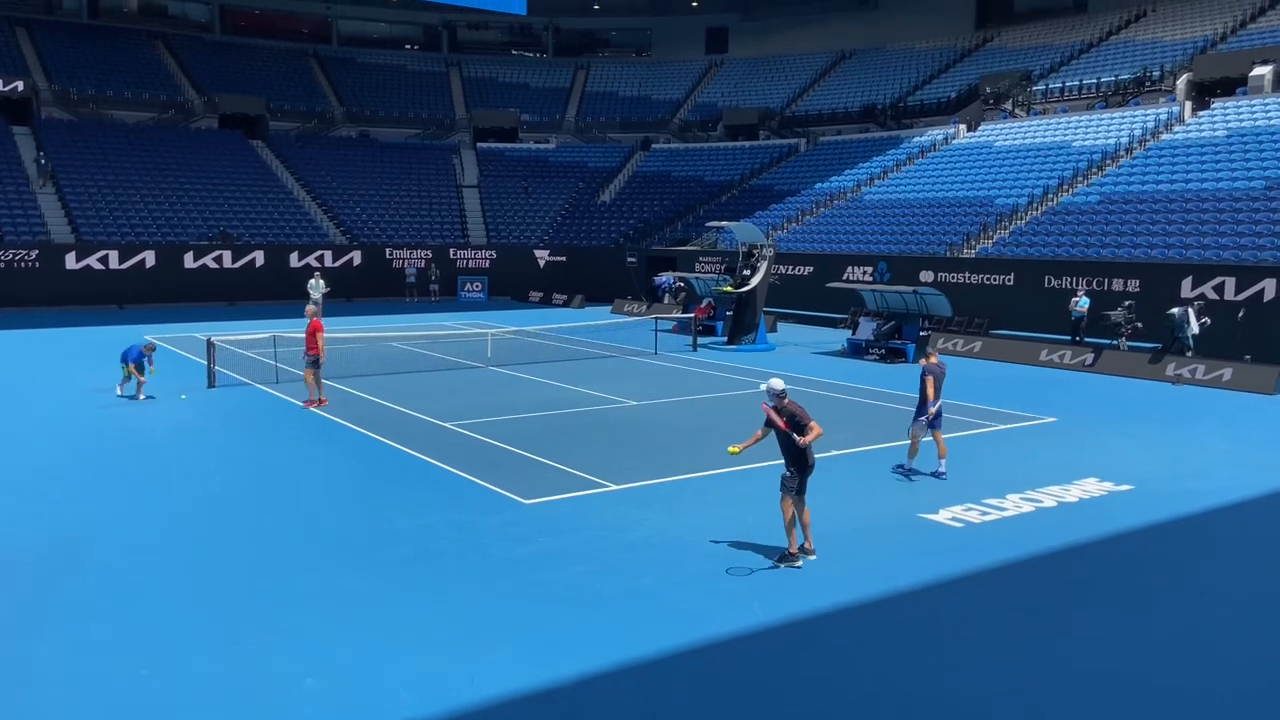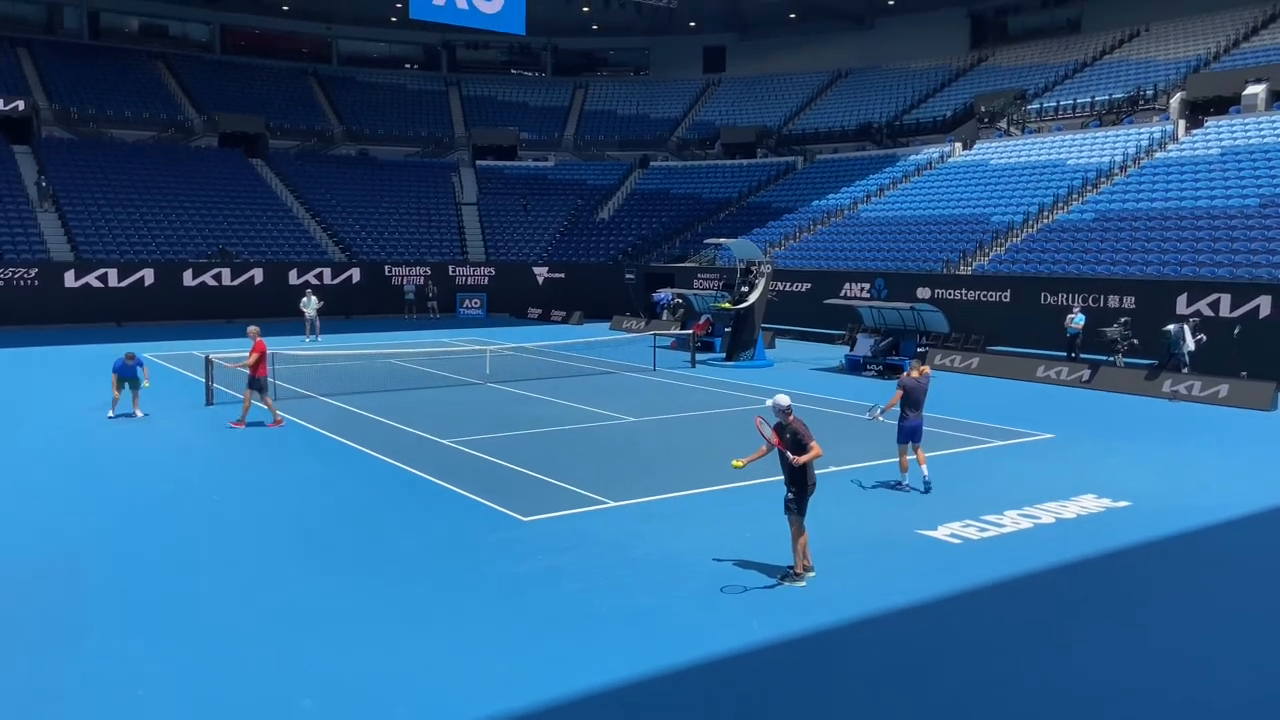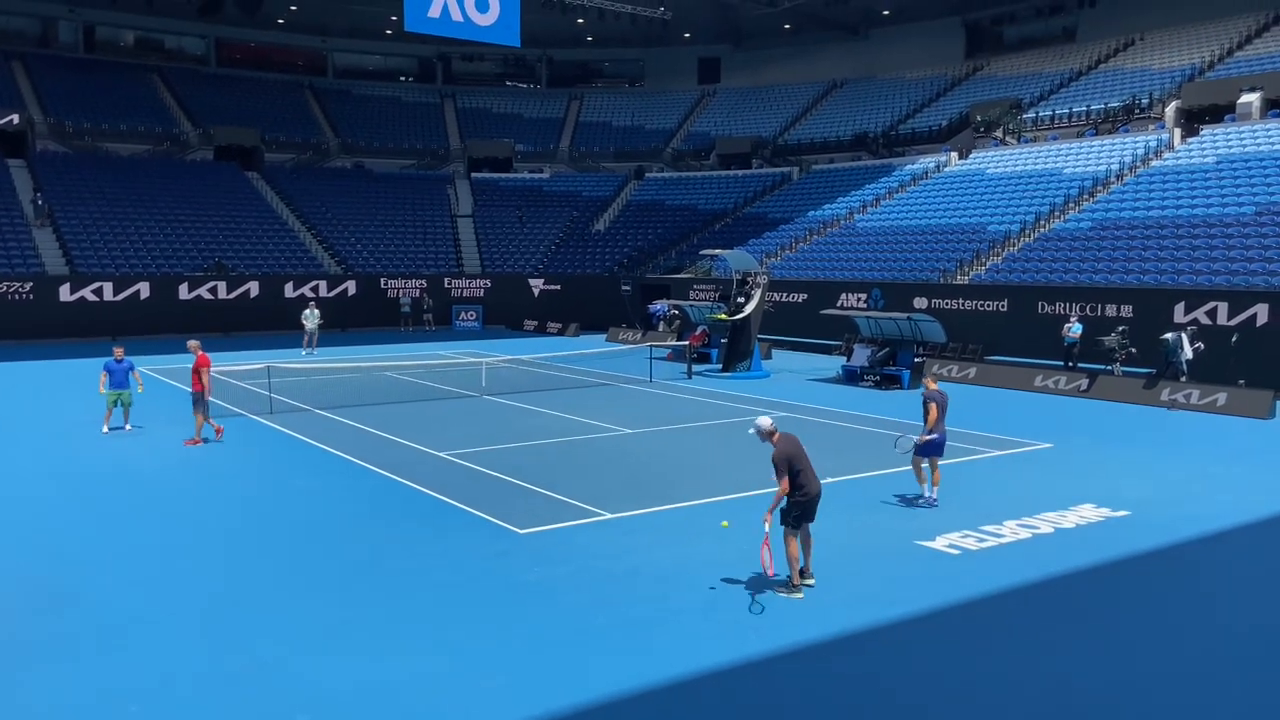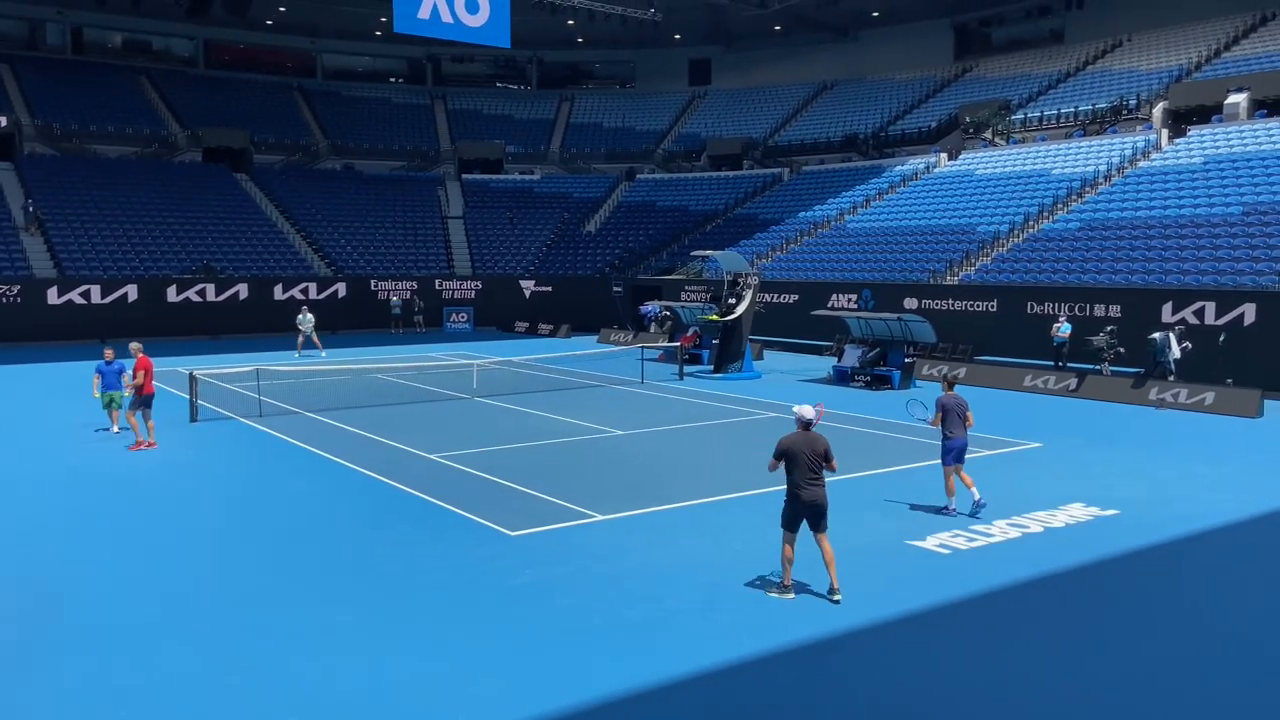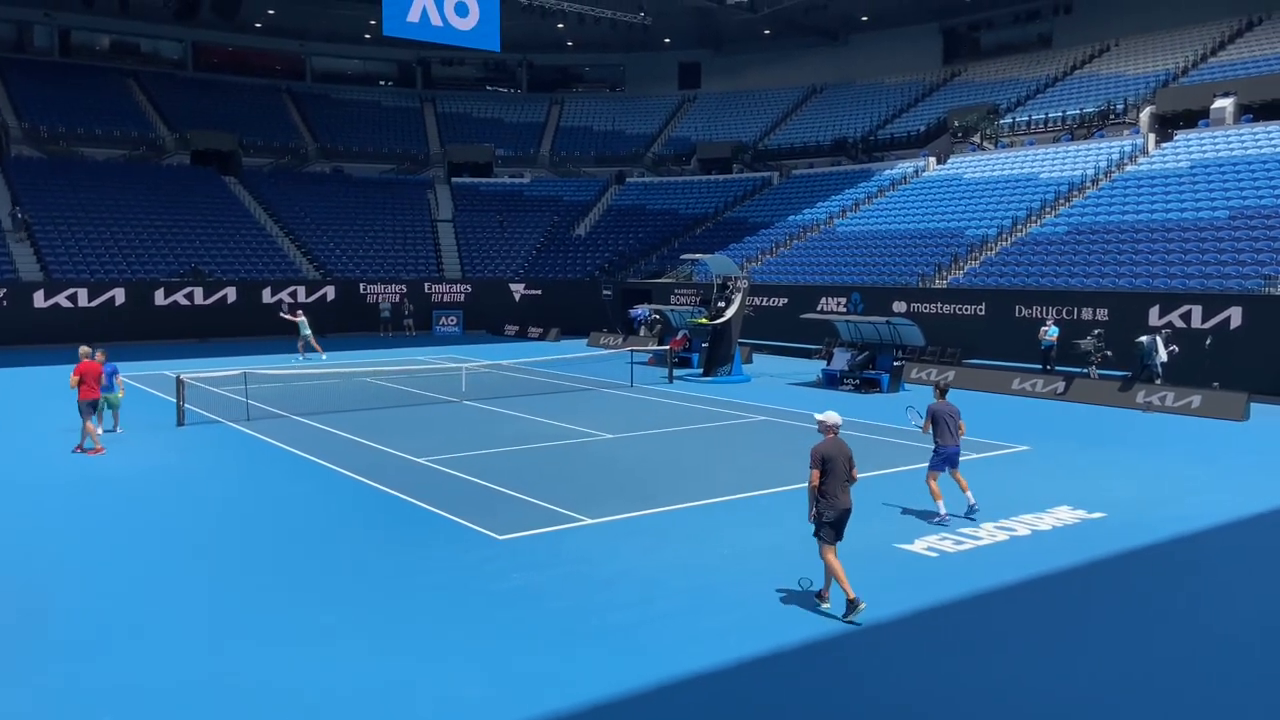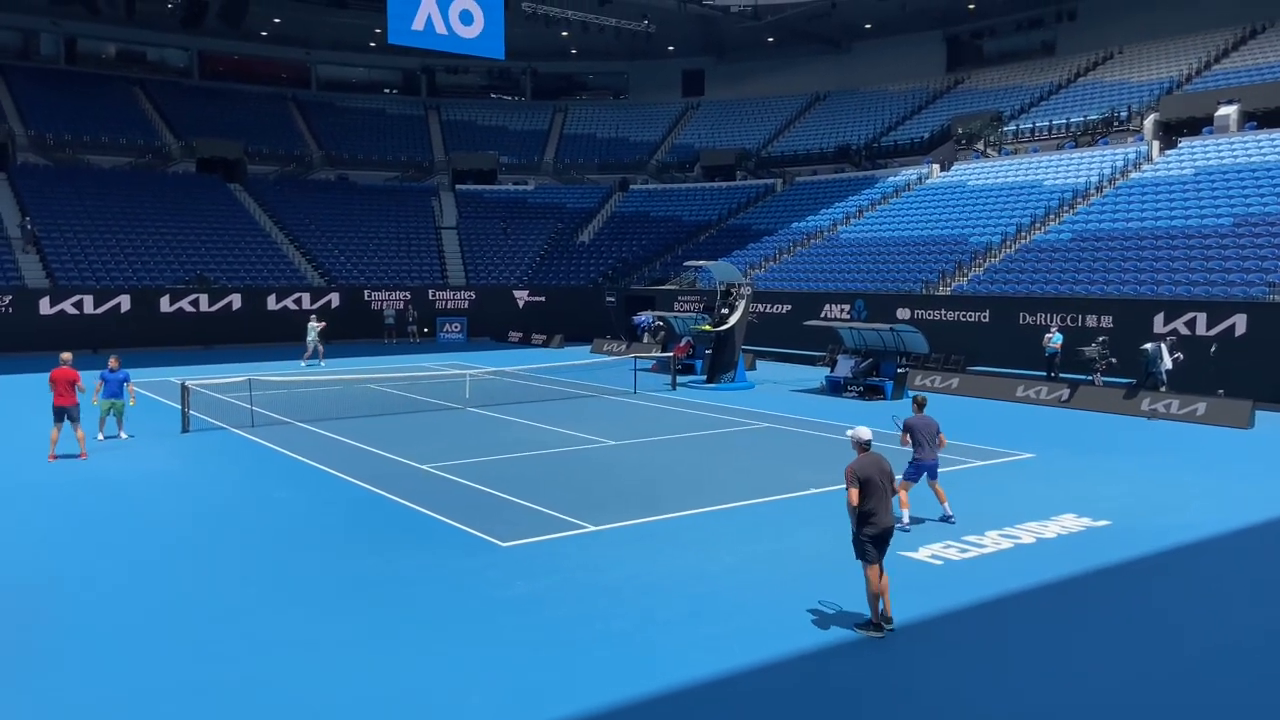
dt=0.7s
person 1, frame 1
left shoulder: (794, 410)
right shoulder: (774, 411)
left elbow: (818, 430)
right elbow: (762, 432)
left wrist: (807, 439)
right wrist: (743, 446)
left hip: (800, 464)
right hip: (794, 463)
left knee: (786, 503)
right knee: (799, 503)
left ankle: (792, 554)
right ankle: (808, 547)
person 1, frame 2
left shoulder: (798, 428)
right shoulder: (779, 427)
left elbow: (818, 451)
right elbow: (767, 447)
left wrist: (802, 459)
right wrist: (746, 460)
left hip: (802, 484)
right hip: (793, 482)
left knee: (795, 524)
right knee: (798, 523)
left ankle: (798, 574)
right ankle: (807, 565)
person 1, frame 3
left shoulder: (778, 454)
right shoulder: (789, 438)
left elbow: (784, 489)
right elbow: (802, 454)
left wrist: (770, 511)
left hip: (802, 495)
right hip: (814, 490)
left knee: (790, 537)
right knee: (803, 529)
left ankle: (795, 585)
right ankle: (806, 573)
person 1, frame 4
left shoulder: (786, 441)
right shoulder: (822, 441)
left elbow: (771, 468)
right elbow: (833, 468)
left hip: (797, 499)
right hip: (819, 498)
left knee: (788, 540)
right knee: (823, 540)
left ankle: (786, 586)
right ankle: (835, 588)
person 1, frame 5
left shoulder: (819, 449)
right shoulder: (845, 447)
left elbow: (813, 483)
right elbow: (853, 477)
left wrist: (811, 508)
left hip: (828, 508)
right hip: (845, 506)
left knee: (827, 554)
right knee: (832, 551)
left ankle: (853, 599)
right ankle: (824, 594)
person 1, frame 6
left shoulder: (853, 468)
right shoulder: (883, 461)
left elbow: (852, 503)
right elbow: (894, 489)
left wrist: (854, 522)
left hip: (867, 528)
right hip: (887, 524)
left knee: (871, 573)
right knee: (879, 569)
left ankle: (876, 624)
right ankle: (887, 614)
